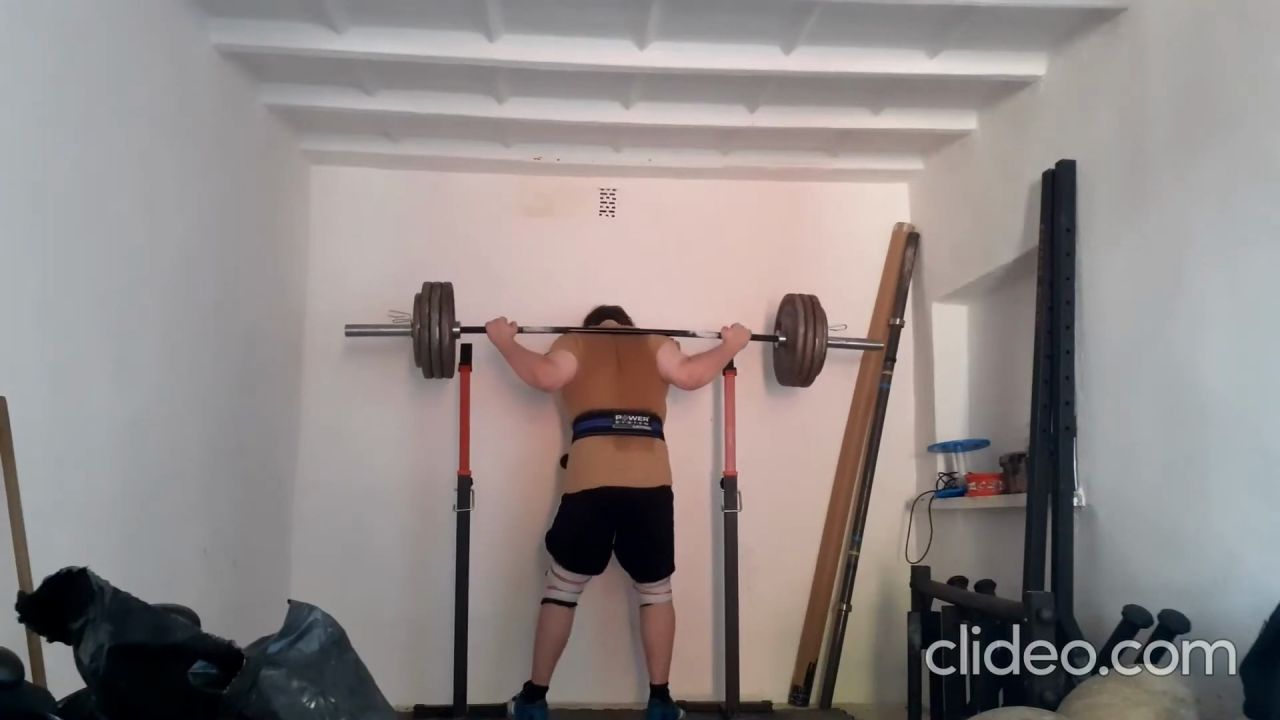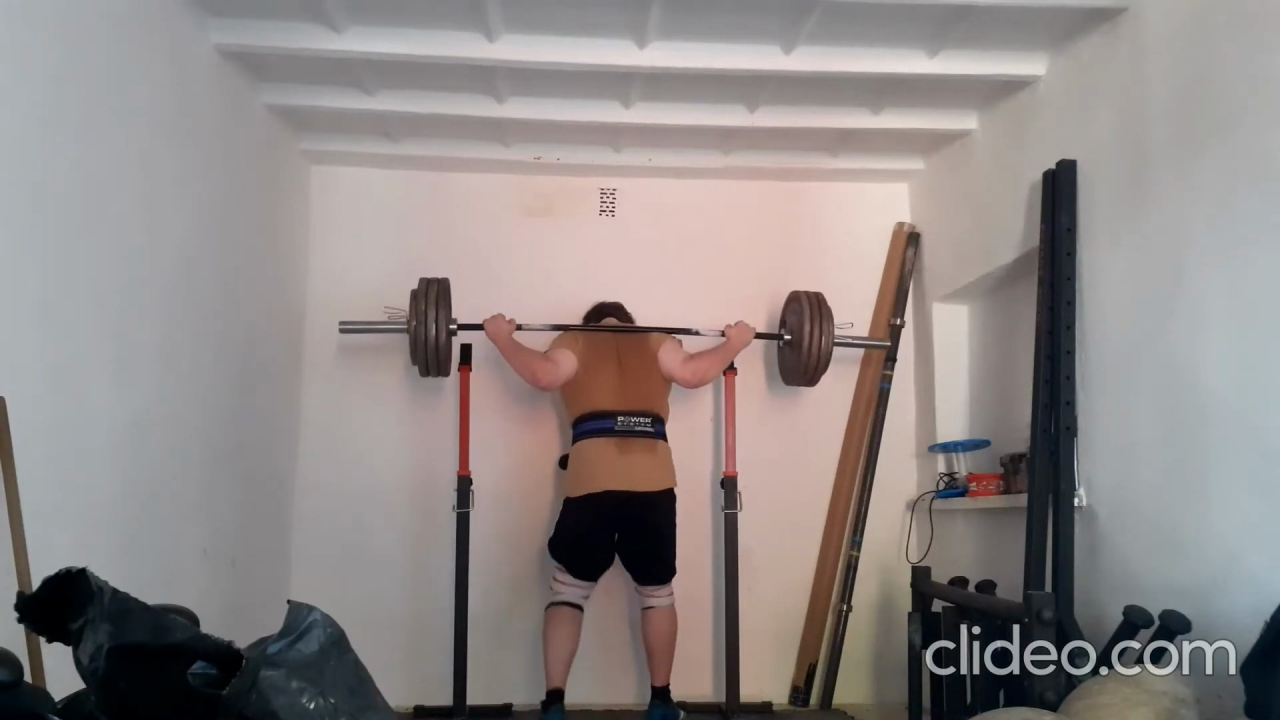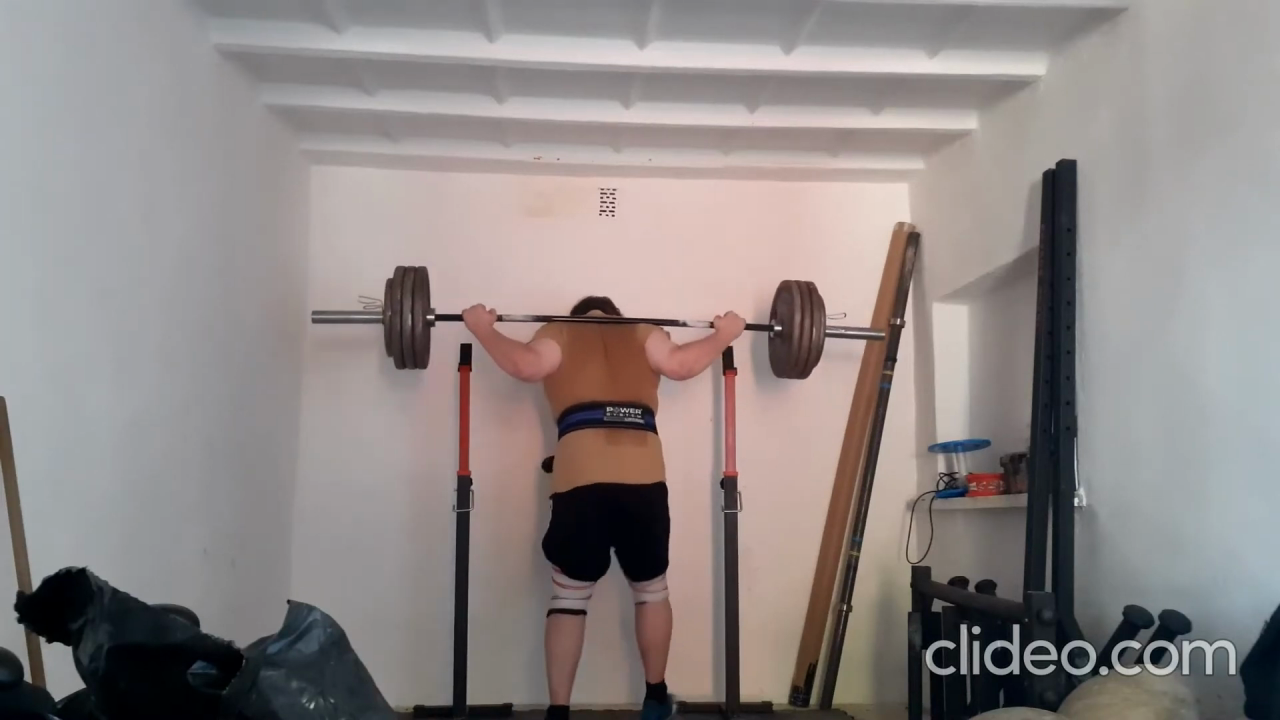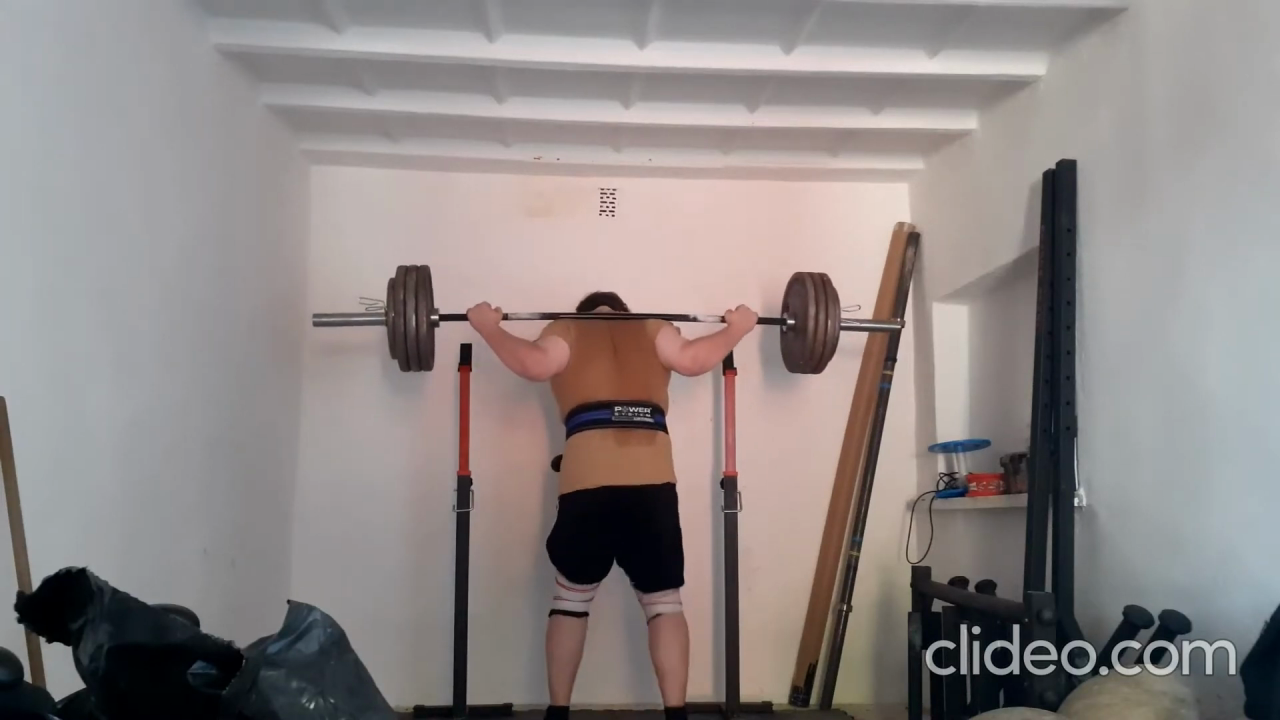
dt=0.3s
person 1, frame 1
left shoulder: (574, 342)
right shoulder: (654, 343)
left elbow: (545, 376)
right elbow: (690, 375)
left wrist: (503, 341)
right wrist: (732, 345)
left hip: (590, 478)
right hip: (650, 480)
left knee: (563, 587)
right knee: (655, 590)
person 1, frame 2
left shoulder: (574, 341)
right shoulder: (656, 342)
left elbow: (543, 375)
right elbow: (693, 373)
left wrist: (502, 338)
right wrist: (735, 343)
left hip: (591, 481)
right hip: (653, 482)
left knee: (568, 591)
right knee: (657, 594)
person 1, frame 3
left shoulder: (558, 333)
right shoulder: (643, 333)
left elbow: (525, 365)
right elbow: (681, 364)
left wrist: (482, 328)
right wrist: (725, 333)
left hip: (581, 476)
right hip: (644, 476)
left knee: (569, 596)
right knee: (651, 588)
person 1, frame 4
left shoulder: (565, 330)
right shoulder: (652, 329)
left elbow: (534, 364)
right elbow: (693, 360)
left wrist: (487, 327)
right wrist: (738, 328)
left hip: (588, 479)
right hip: (652, 479)
left knee: (571, 600)
right knee: (663, 601)
